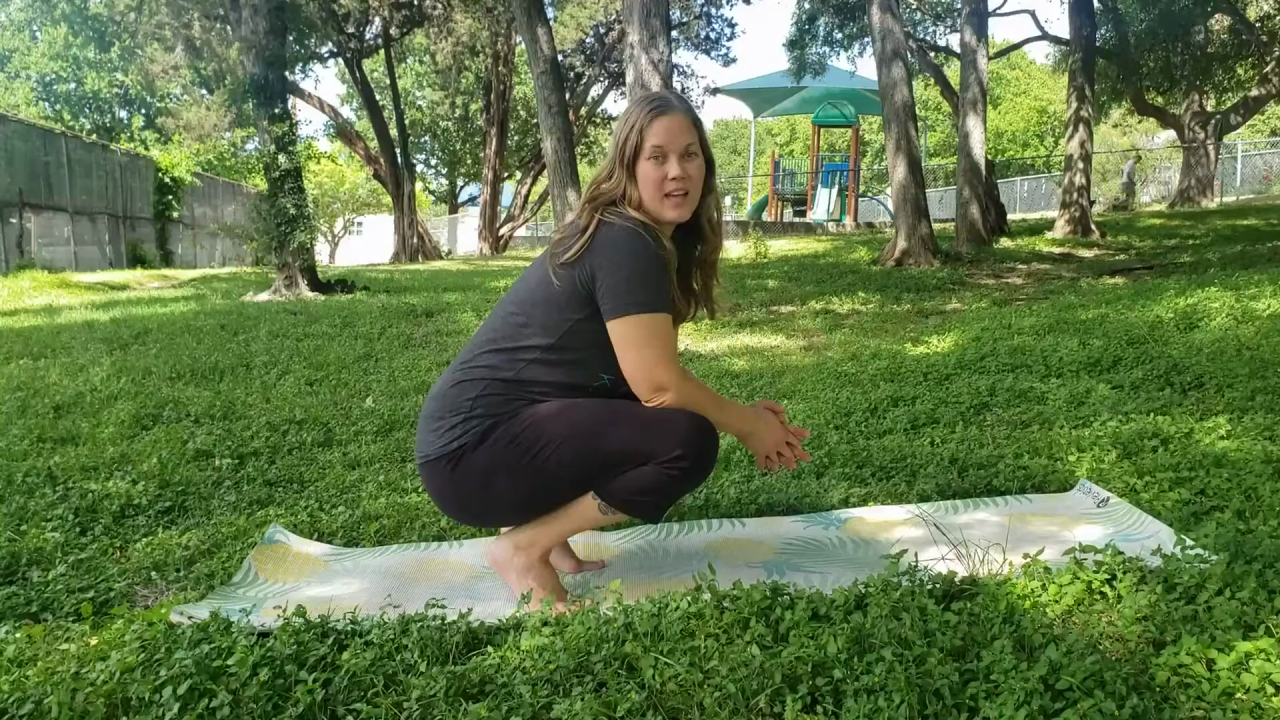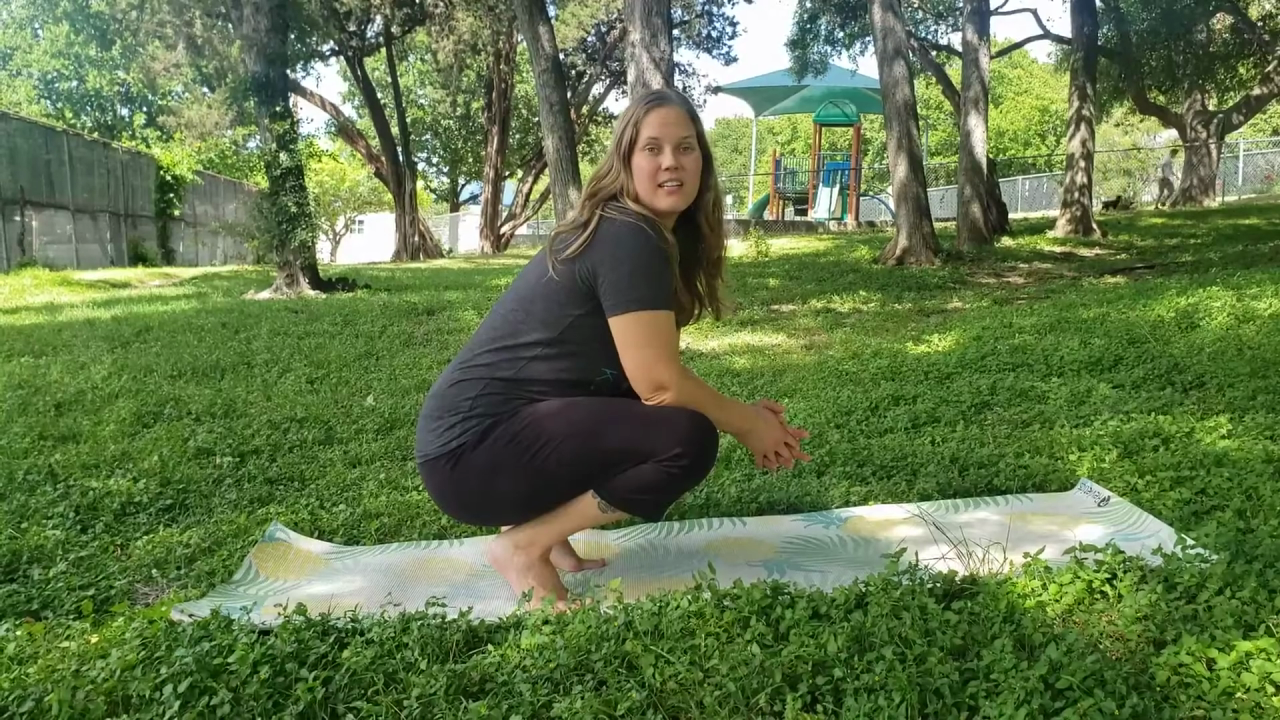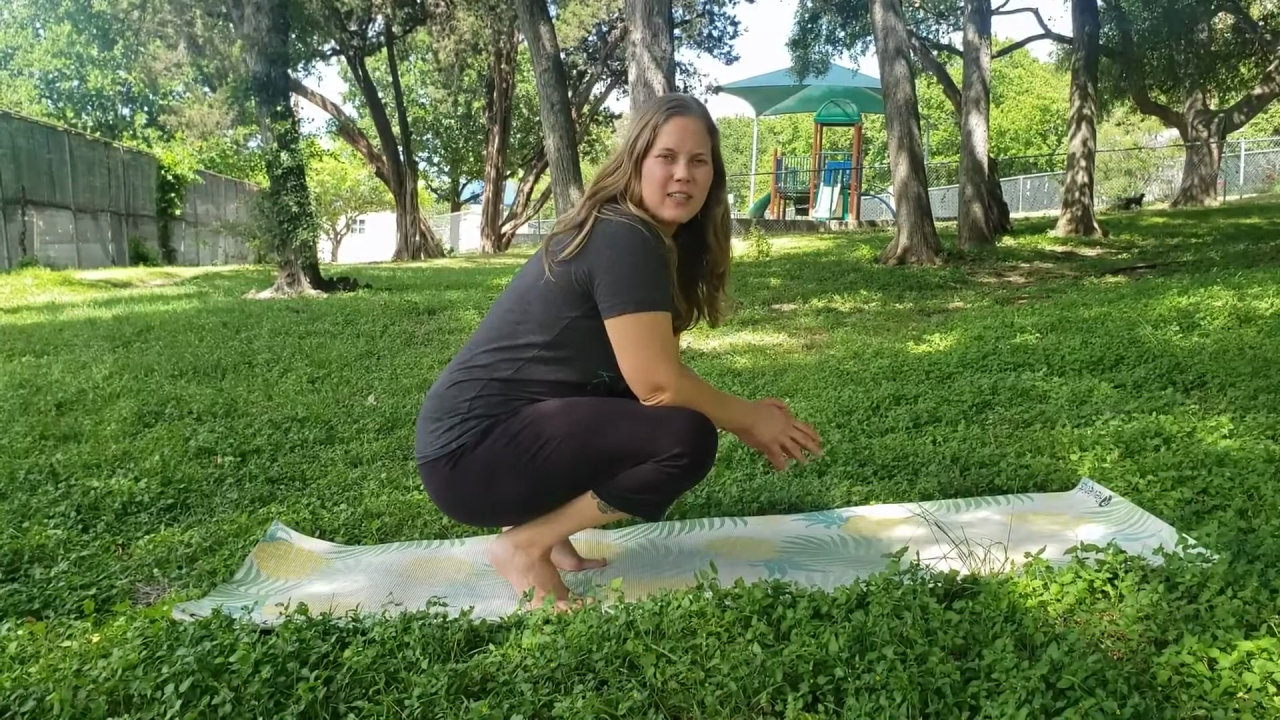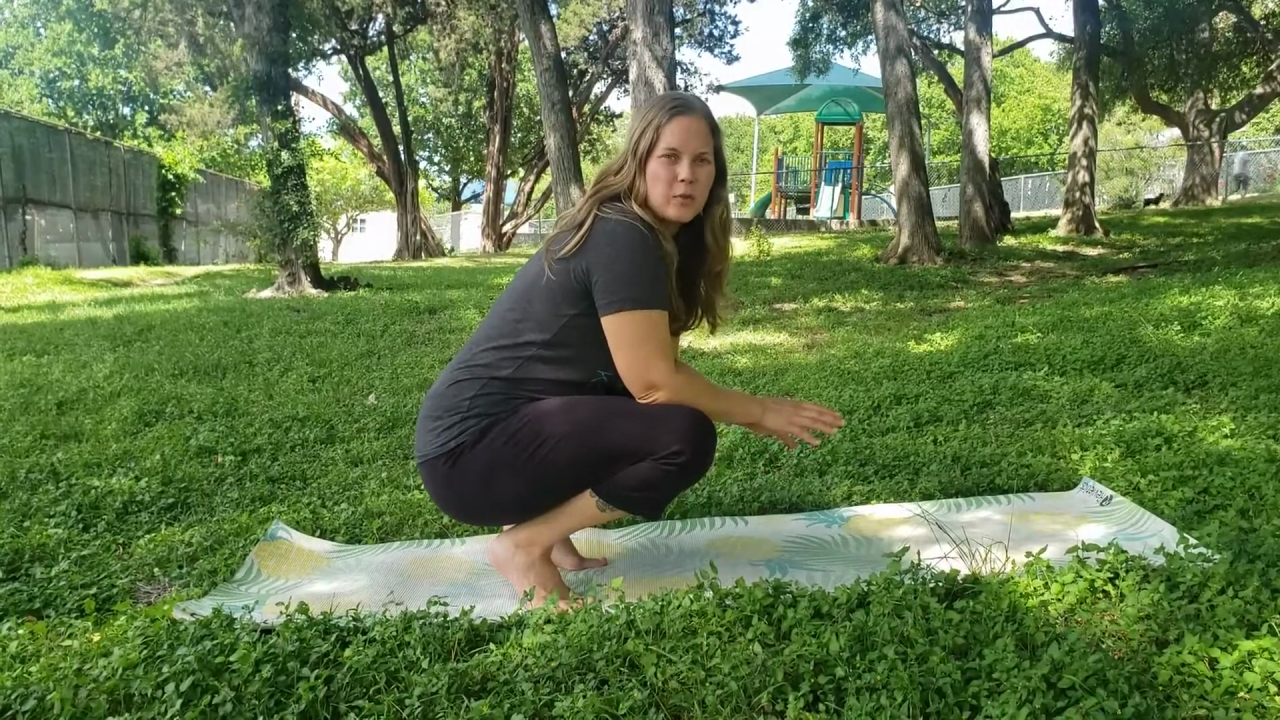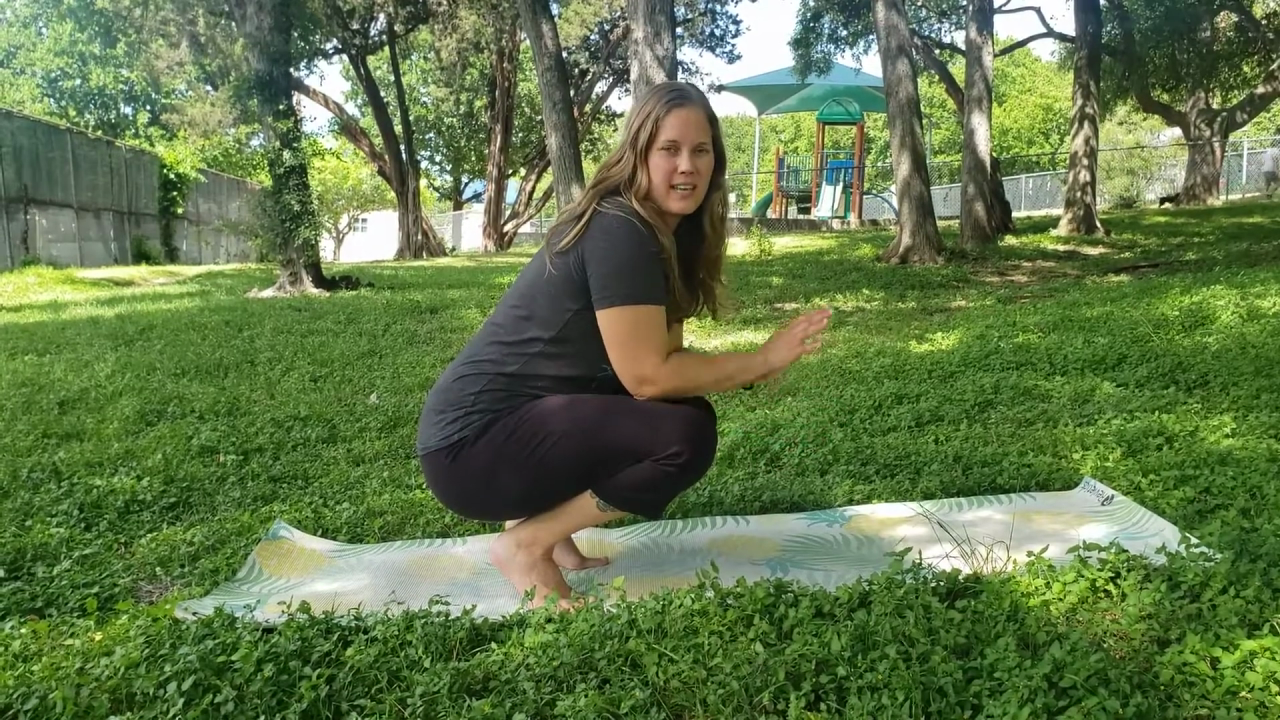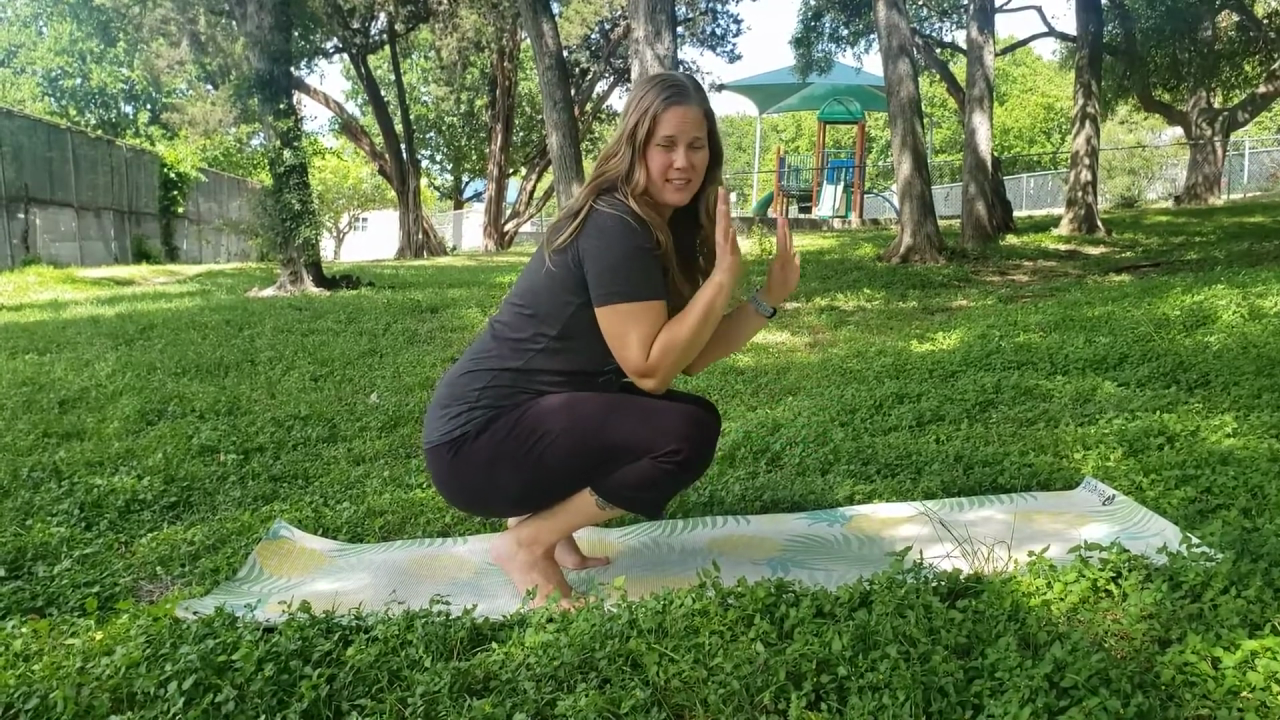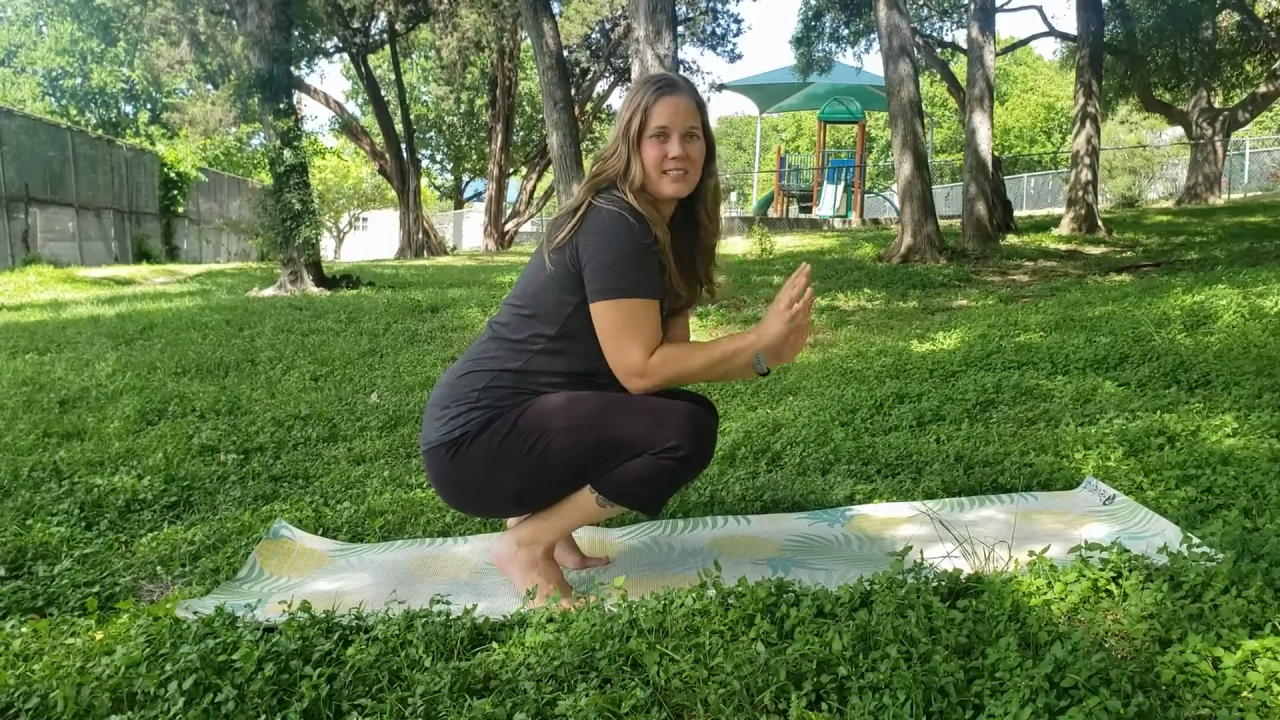
dt=0.7s
person 1, frame 1
left shoulder: (660, 240)
right shoulder: (624, 243)
left elbow: (655, 379)
right elbow: (660, 386)
left wrist: (745, 415)
right wrist: (749, 425)
left hip: (519, 429)
right hip: (472, 450)
left knee: (689, 418)
right knee: (688, 443)
left ankle: (539, 524)
right ankle: (523, 546)
person 1, frame 2
left shoulder: (662, 235)
right shoulder: (626, 237)
left elbow: (658, 376)
right elbow: (660, 384)
left wrist: (742, 415)
right wrist: (747, 423)
left hip: (517, 426)
right hip: (473, 448)
right knee: (687, 440)
left ankle: (538, 522)
right ankle: (523, 545)
person 1, frame 3
left shoulder: (659, 238)
right shoulder: (624, 239)
left elbow: (658, 370)
right elbow: (658, 385)
left wrist: (742, 415)
right wrist: (750, 419)
left hip: (518, 425)
right hip: (470, 451)
left knee: (673, 413)
right knee: (687, 440)
left ankle: (539, 520)
right ankle: (524, 544)
person 1, frame 4
left shoulder: (660, 238)
right shoulder: (621, 237)
left elbow: (661, 366)
right elbow: (654, 383)
left wrist: (746, 409)
right wrist: (758, 411)
left hip: (522, 423)
right hip: (470, 449)
left knee: (678, 412)
right knee: (685, 438)
left ankle: (540, 522)
right ankle: (524, 545)
person 1, frame 5
left shoulder: (664, 234)
right shoulder: (619, 232)
left elbow: (663, 356)
right elbow: (648, 375)
left wrist: (756, 367)
right wrist: (762, 360)
left hip: (530, 420)
right hip: (475, 444)
left knee: (688, 410)
right knee: (685, 438)
left ankle: (539, 516)
right ankle: (525, 544)
person 1, frame 6
left shoulder: (669, 227)
right shoulder: (614, 228)
left elbow: (687, 356)
right elbow: (650, 368)
left wrist: (769, 297)
right wrist: (724, 275)
left hip: (534, 416)
right hip: (478, 437)
left knee: (696, 416)
right knee: (686, 435)
left ankle: (539, 514)
right ankle: (527, 544)
person 1, frame 7
left shoulder: (671, 227)
right shoulder: (614, 226)
left elbow: (674, 356)
right elbow: (641, 370)
left wrist: (768, 355)
right wrist: (759, 338)
left hip: (535, 416)
right hip: (476, 439)
left knee: (690, 413)
right knee: (686, 433)
left ankle: (539, 513)
right ankle: (528, 543)
